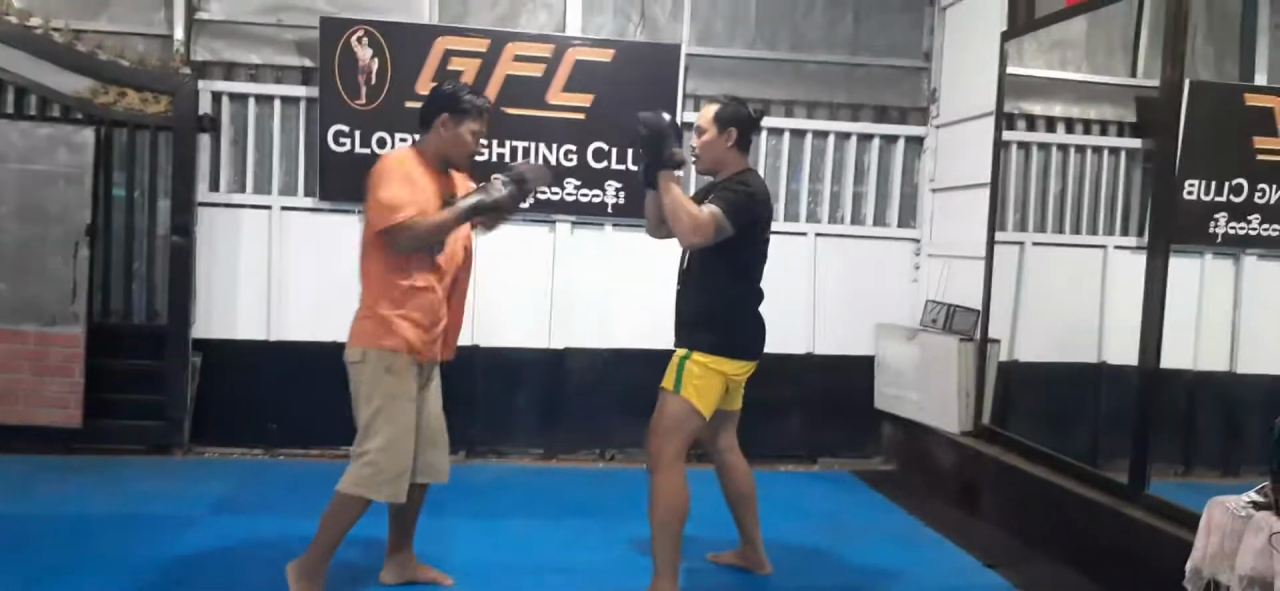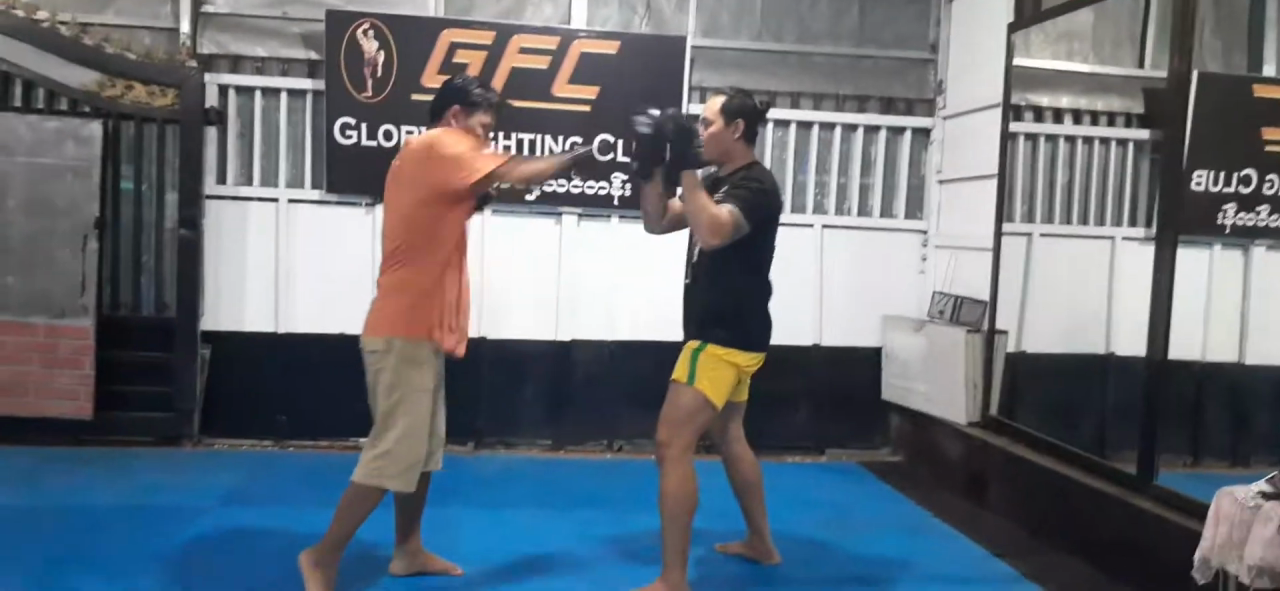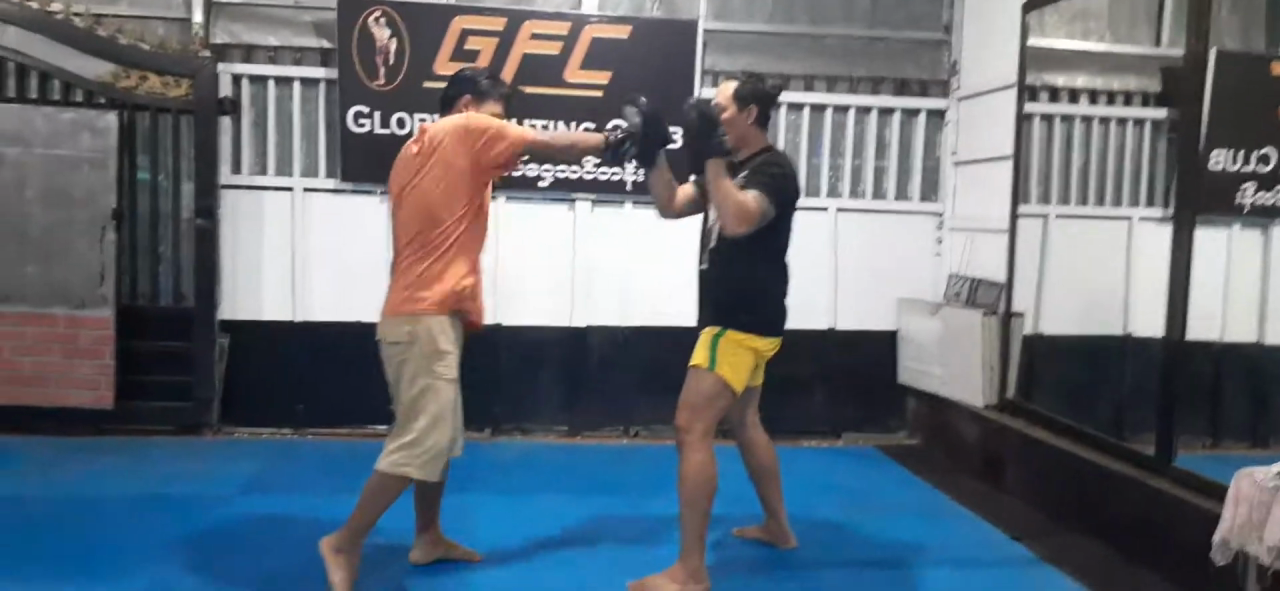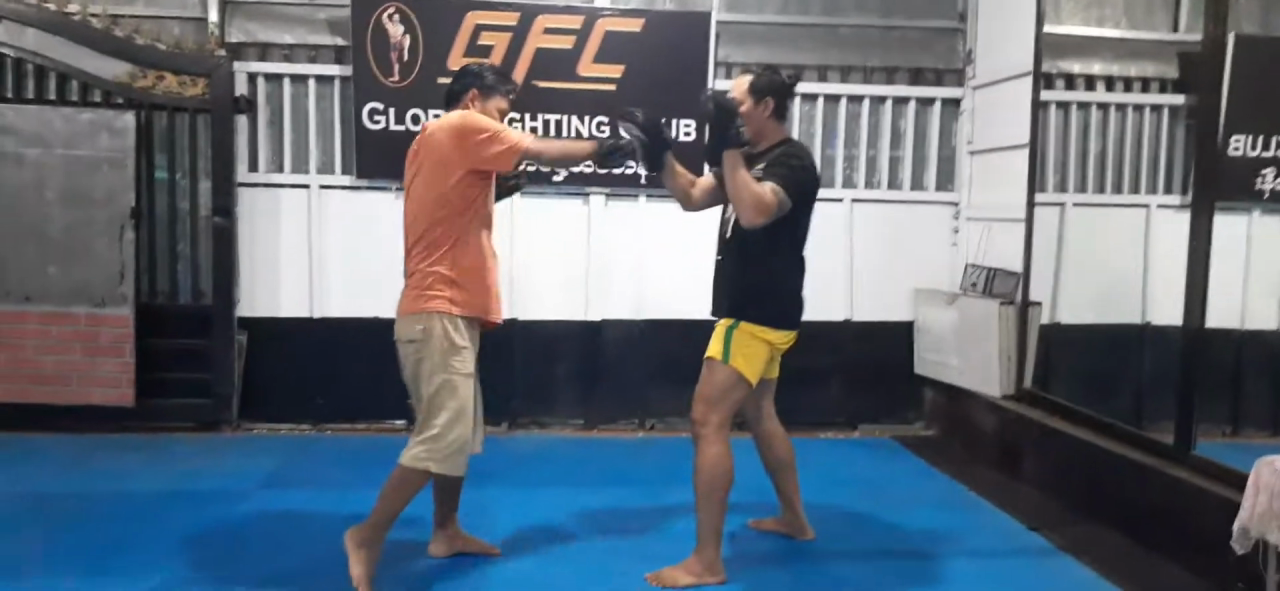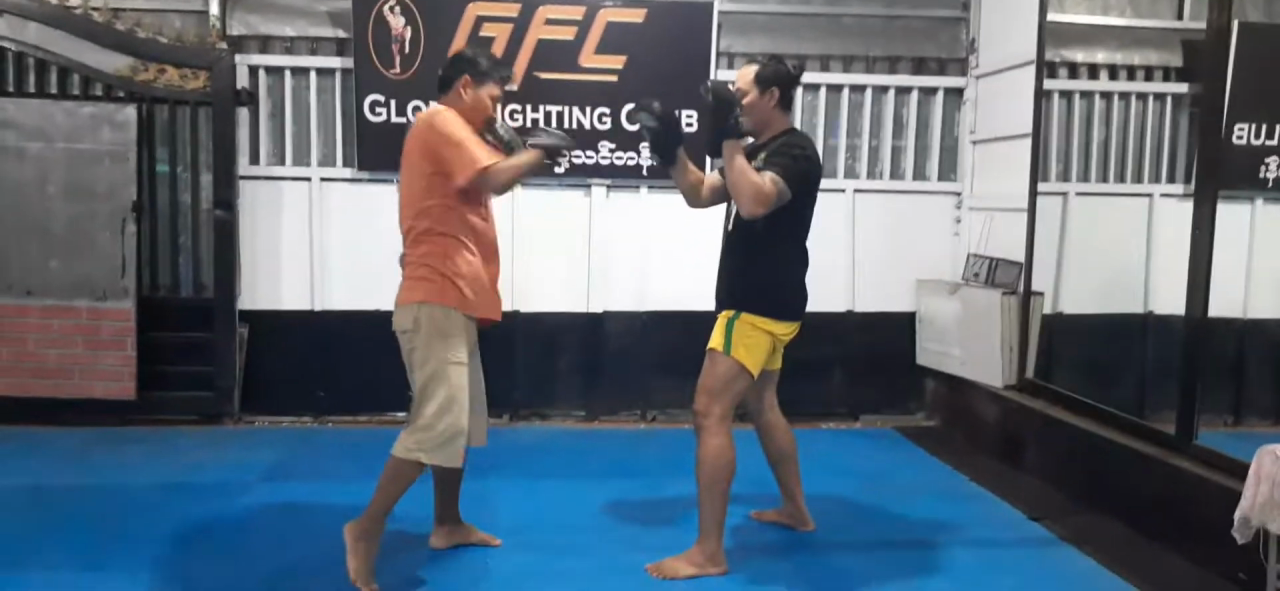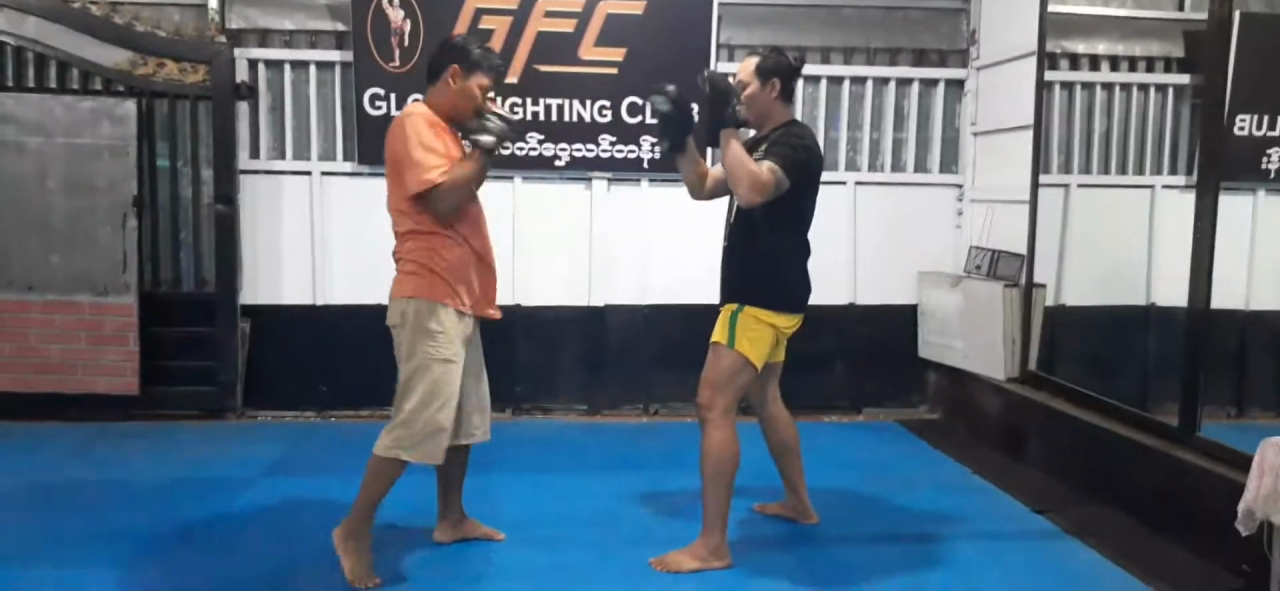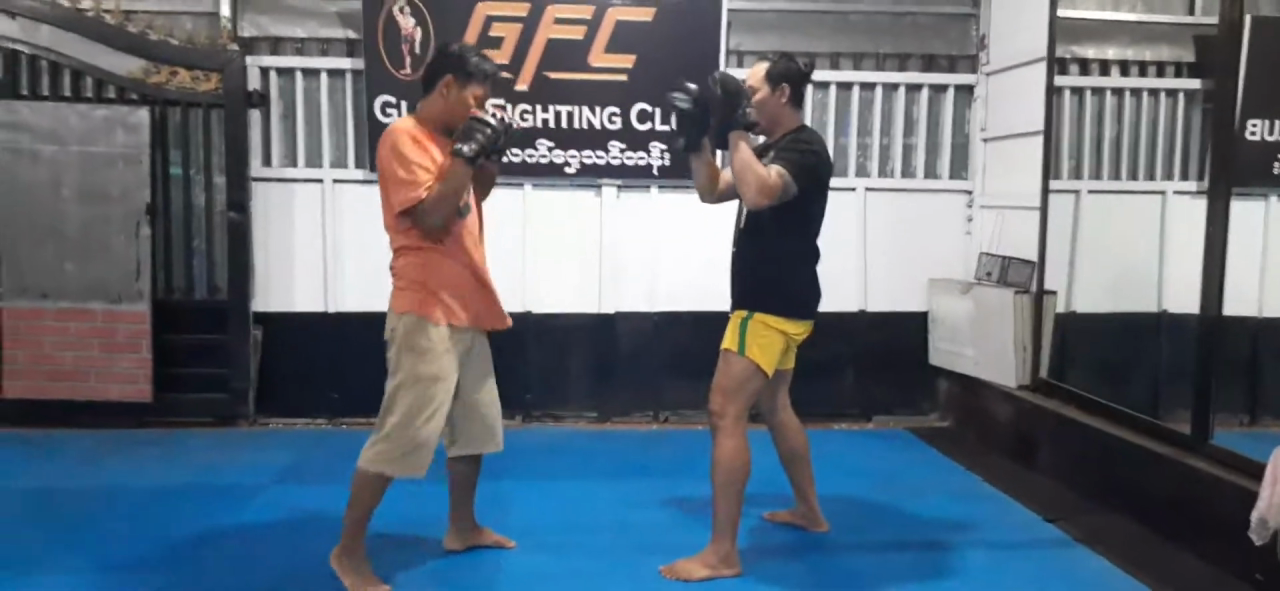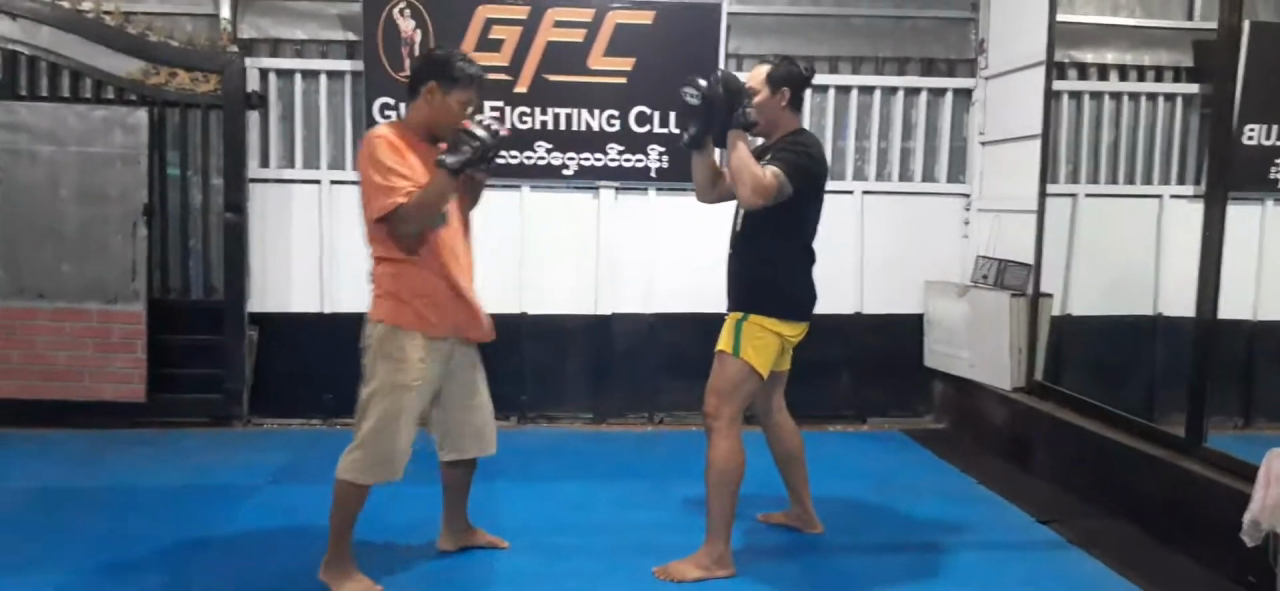
dt=0.1s
person 1, frame 1
left shoulder: (454, 179)
right shoulder: (398, 165)
left elbow: (487, 219)
right elbow: (405, 238)
left wrist: (518, 186)
right wrist: (471, 202)
left hip: (421, 345)
right hip: (386, 343)
left knee: (423, 458)
right knee: (379, 460)
person 1, frame 2
left shoulder: (452, 162)
right shoulder: (434, 148)
right elbow: (514, 174)
right wrist: (570, 156)
left hip: (426, 333)
right hip: (404, 333)
left knee: (423, 448)
right knee: (395, 450)
person 1, frame 3
left shoulder: (417, 151)
right shoulder: (463, 131)
right elbow: (547, 143)
left wrist: (480, 190)
right wrist: (610, 140)
left hip: (424, 313)
right hip: (425, 316)
left knee: (439, 433)
right knee: (419, 439)
left ankle: (427, 536)
right ankle: (345, 542)
person 1, frame 4
left shoulder: (430, 143)
right shoulder: (464, 129)
right elbow: (544, 152)
left wrist: (499, 187)
right wrist: (608, 147)
left hip: (440, 310)
right hip: (440, 313)
left knee: (459, 428)
right knee: (443, 434)
left ankle: (446, 531)
right ankle: (366, 536)
person 1, frame 5
left shoulder: (446, 130)
right shoulder: (440, 122)
left elbow: (478, 186)
right elbow: (493, 180)
left wrist: (510, 150)
right wrist: (542, 146)
left hip: (466, 303)
right hip: (437, 306)
left knee: (467, 420)
right knee: (439, 425)
left ankle: (447, 523)
right ankle: (367, 528)
person 1, frame 6
left shoulder: (441, 129)
right shoulder: (417, 123)
left elbow: (462, 193)
right elbow: (443, 196)
left wrist: (481, 147)
right wrist: (484, 144)
left hip: (457, 297)
right hip: (429, 299)
left knee: (466, 415)
right knee: (421, 420)
left ankle: (451, 517)
right ankle: (355, 529)
person 1, frame 7
left shoulder: (450, 138)
right shoulder: (404, 137)
left elbow: (473, 198)
right elbow: (431, 218)
left wrist: (487, 154)
right wrist: (467, 153)
left hip: (466, 312)
right hip: (426, 316)
left knee: (477, 425)
right knee: (406, 433)
left ankle: (462, 526)
person 1, frame 8
left shoulder: (437, 144)
right shoulder: (383, 144)
left elbow: (463, 205)
right elbow: (410, 225)
left wrist: (476, 162)
right wrist: (452, 163)
left hip: (451, 320)
right hip: (406, 324)
left knee: (469, 429)
right knee: (379, 441)
left ankle: (456, 527)
person 2, frame 1
left shoulder: (745, 193)
right shoulder: (716, 191)
left elbow: (689, 231)
right elbow: (661, 226)
left wrist: (667, 170)
right wrist: (655, 170)
left hip: (715, 346)
right hip: (723, 342)
left knee: (664, 452)
right knee: (721, 445)
person 2, frame 2
left shoulder: (755, 186)
right shoulder: (720, 183)
left elbow: (710, 234)
right elbow: (658, 222)
left wrist: (686, 169)
right wrist: (652, 168)
left hip: (726, 338)
right hip: (728, 335)
left knee: (672, 444)
right knee: (728, 437)
right ankle: (760, 543)
person 2, frame 3
left shoulder: (773, 170)
right shoulder: (732, 167)
left elbow: (738, 221)
right elbow: (672, 205)
left wrist: (711, 156)
right wrist: (652, 154)
left hip: (743, 322)
right hip: (736, 319)
left knee: (692, 429)
right knee: (744, 422)
right ankle: (778, 527)
person 2, frame 4
left shoulder: (792, 162)
right shoulder: (749, 159)
left elbow: (753, 214)
right elbow: (693, 197)
left wrist: (728, 149)
right wrist: (659, 152)
left hip: (760, 314)
right hip: (753, 311)
left knee: (707, 422)
right knee: (760, 414)
right ankle: (794, 519)
person 2, frame 5
left shoulder: (794, 152)
right shoulder: (758, 151)
left elbow: (753, 202)
right elbow: (700, 196)
left wrist: (727, 139)
right wrist: (671, 149)
left hip: (761, 306)
right hip: (757, 302)
left knee: (710, 413)
right knee: (761, 405)
left ankle: (708, 552)
right ankle: (795, 510)
person 2, frame 6
left shoulder: (795, 143)
right shoulder: (760, 142)
left elbow: (750, 192)
right elbow: (705, 187)
left wrist: (726, 128)
right wrist: (681, 137)
left hip: (764, 298)
right hip: (761, 295)
left knee: (714, 405)
right knee: (764, 398)
left ankle: (712, 545)
right ankle: (799, 503)
person 2, frame 7
left shoulder: (804, 149)
right shoulder: (772, 148)
left elbow: (758, 194)
right elbow: (713, 192)
left wrist: (736, 129)
right wrist: (698, 138)
left hip: (773, 305)
right hip: (773, 301)
left knee: (725, 413)
right knee: (774, 405)
left ankle: (722, 553)
right ankle: (809, 511)
person 2, frame 8
left shoulder: (801, 151)
right shoulder: (770, 150)
left elbow: (752, 194)
right elbow: (711, 191)
left wrist: (734, 129)
right wrist: (703, 135)
left hip: (769, 306)
right hip: (770, 303)
left knee: (720, 414)
right knee: (769, 406)
left ankle: (716, 553)
right ankle: (803, 512)
